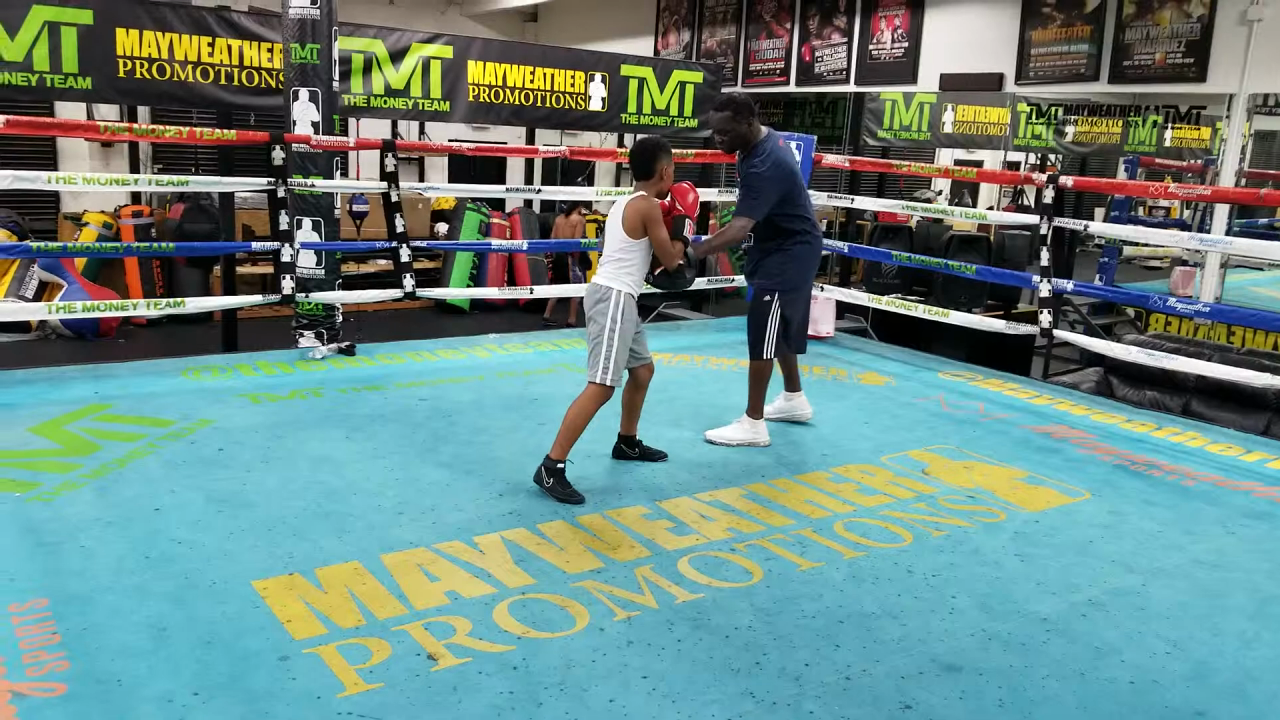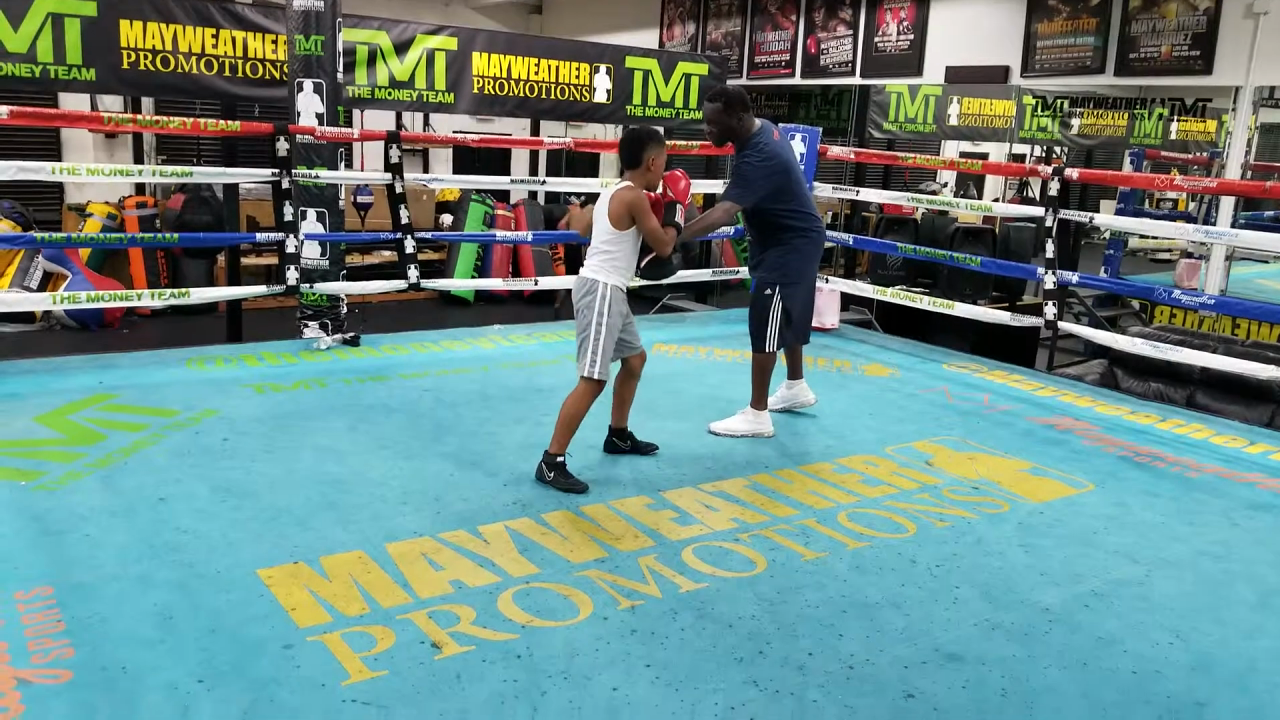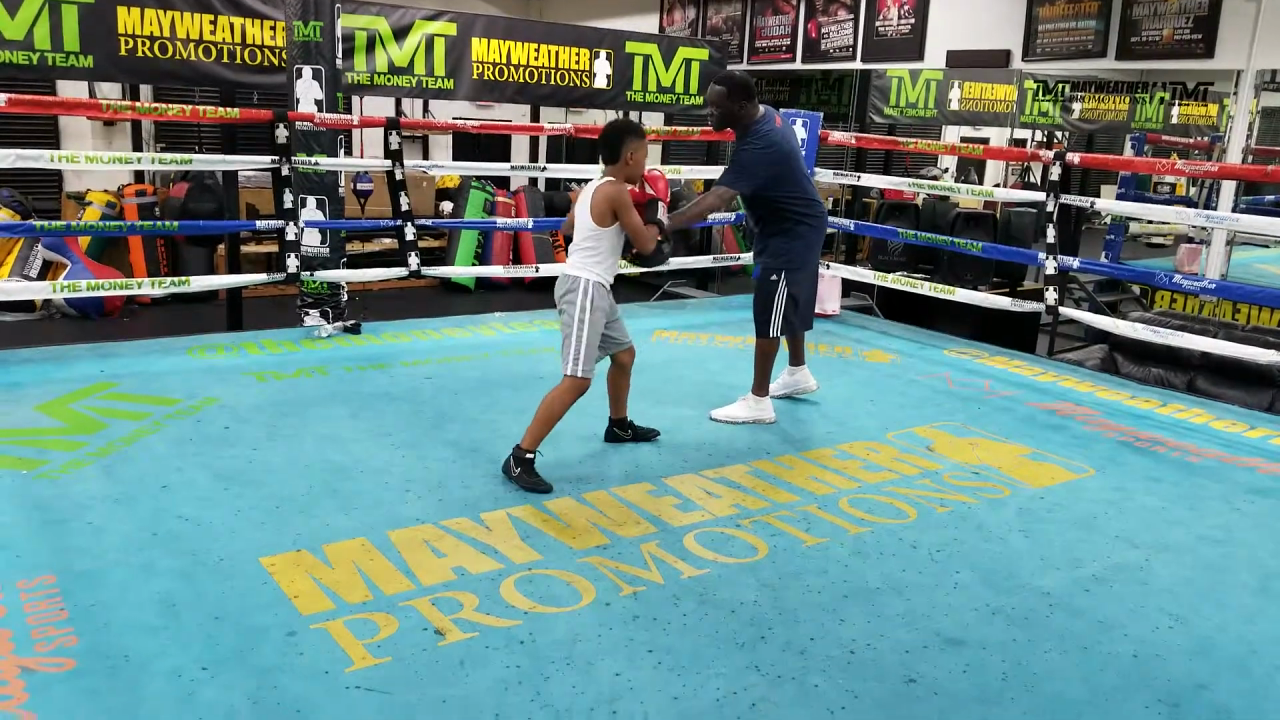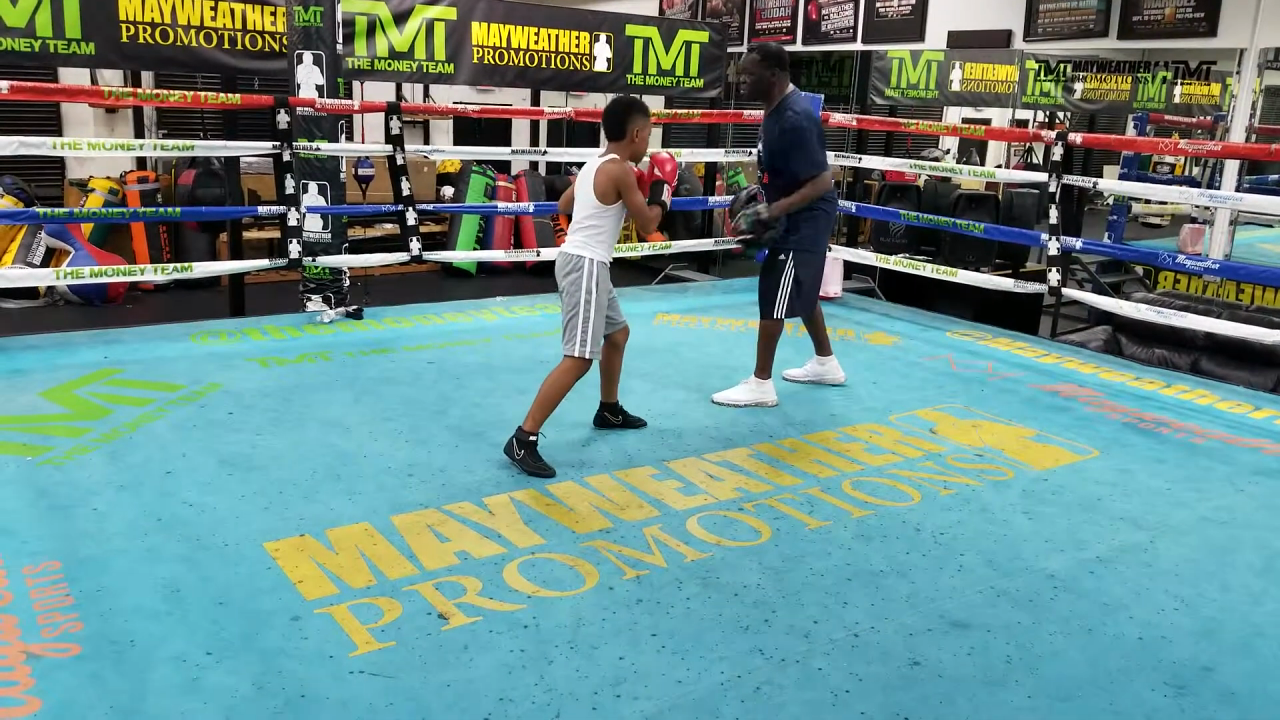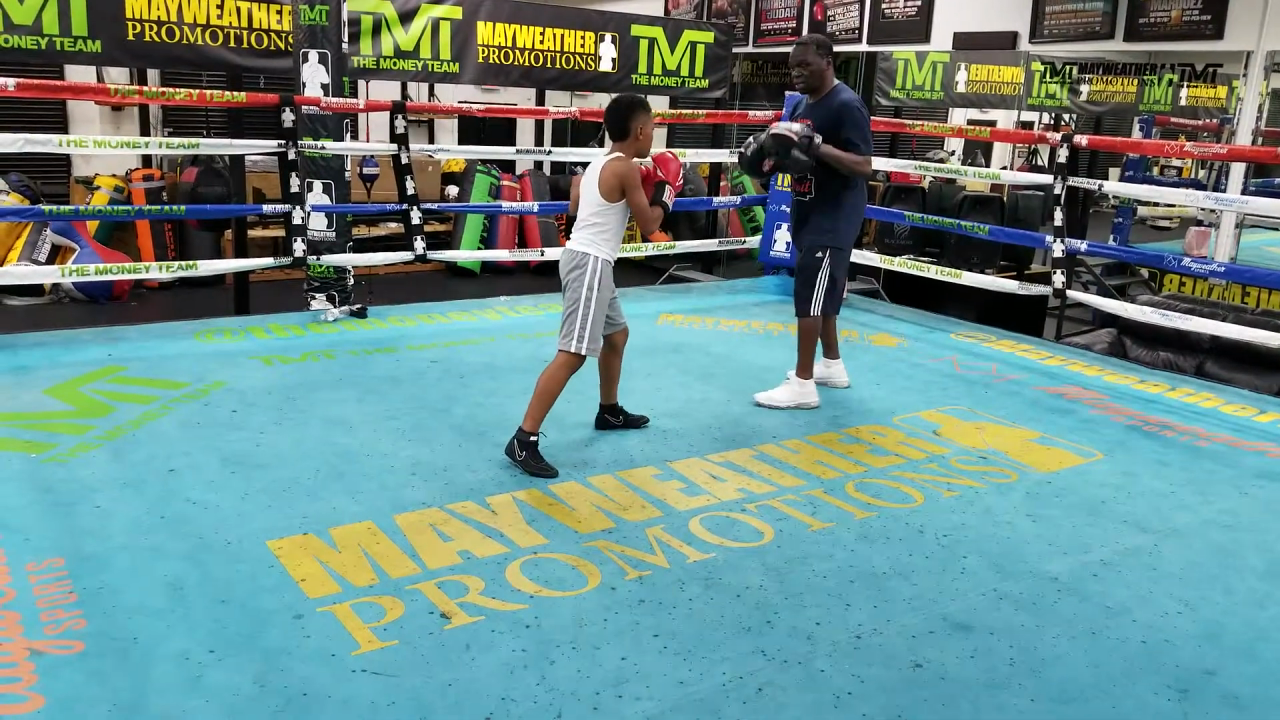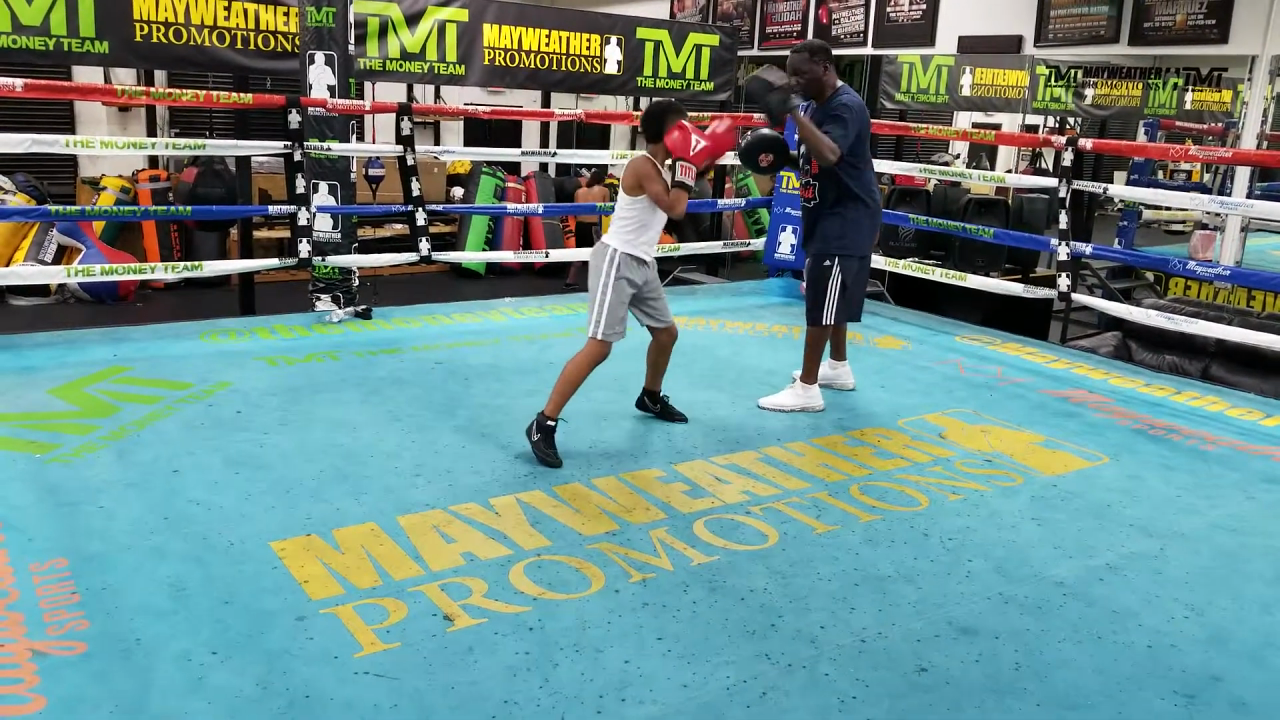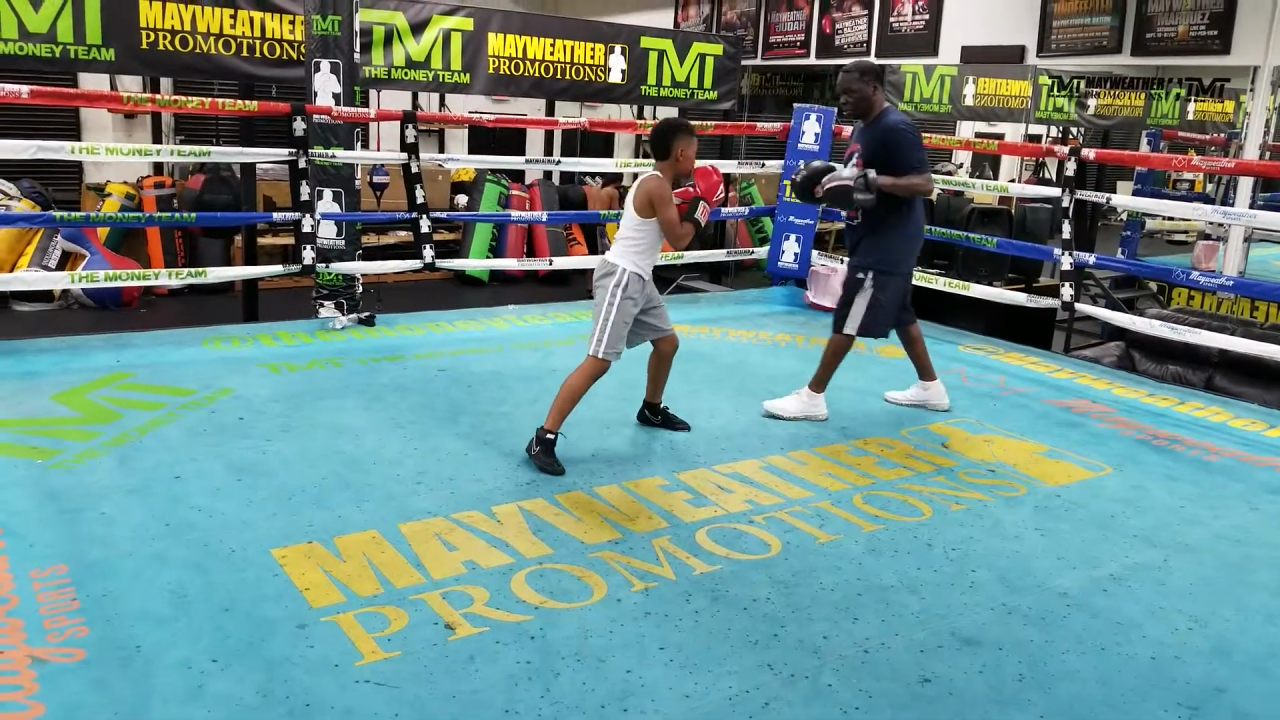
dt=0.5s
person 1, frame 1
left shoulder: (625, 203)
right shoulder: (648, 206)
right elbow: (669, 260)
right wrist: (684, 220)
left hip: (616, 297)
right hip: (613, 298)
left knee: (643, 369)
right knee: (601, 386)
left ankle: (627, 443)
right ankle: (551, 467)
person 1, frame 2
left shoulder: (612, 193)
right shoulder: (634, 197)
left elbow: (581, 229)
right elbow: (663, 247)
right wrist: (675, 206)
left hip: (608, 289)
right hip: (601, 290)
left knee: (635, 359)
right knee: (593, 380)
left ankle: (618, 436)
right ankle: (551, 463)
person 1, frame 3
left shoulder: (594, 188)
right shoulder: (617, 192)
left elbow: (567, 228)
right elbow: (646, 246)
right wrist: (658, 206)
left hip: (594, 287)
right hip: (584, 287)
left knee: (625, 354)
right knee: (577, 379)
left ankle: (620, 426)
right ankle: (520, 458)
person 1, frame 4
left shoulder: (593, 165)
right shoulder: (620, 170)
left elbow: (563, 206)
right elbow: (647, 227)
right wrist: (662, 187)
left hip: (586, 263)
right hip: (586, 265)
left knee: (618, 334)
right knee: (579, 358)
left ankle: (609, 410)
right ankle: (523, 440)
person 1, frame 5
left shoulder: (600, 164)
right shoulder: (626, 168)
left elbow: (573, 205)
right elbow: (648, 226)
right wrist: (666, 186)
left hip: (590, 261)
right hip: (590, 263)
left knee: (617, 335)
right knee: (572, 354)
left ankle: (610, 412)
right ankle: (524, 441)
person 1, frame 6
left shoulder: (657, 166)
right shoulder: (643, 165)
right elbow: (676, 210)
right wrist: (684, 163)
left hip: (640, 263)
right hip: (616, 260)
left knee: (667, 332)
right knee: (598, 347)
left ankle: (651, 397)
right ankle: (543, 426)
person 1, frame 7
left shoulder: (653, 182)
right shoulder: (658, 187)
right elbow: (679, 241)
left wrist: (681, 203)
right wrist: (703, 203)
left hip: (638, 278)
right hip: (621, 277)
left knee: (667, 343)
right knee: (598, 361)
left ankle: (652, 410)
right ankle: (543, 440)
person 2, frame 1
left shoulder: (765, 164)
right shoulder: (764, 141)
left elbow: (739, 227)
left wrist: (692, 252)
left hip: (789, 252)
right hip: (782, 247)
left knee: (762, 332)
right knee: (781, 327)
left ankle: (753, 424)
right ankle: (794, 399)
person 2, frame 2
left shoulder: (759, 157)
right shoulder: (763, 129)
left elbow: (722, 213)
left wrist: (673, 237)
left hip: (790, 245)
right hip: (791, 238)
left knee: (764, 324)
right knee: (786, 316)
left ankle: (757, 415)
right ankle: (796, 387)
person 2, frame 3
left shoulder: (760, 145)
right shoulder: (765, 117)
left elbow: (718, 199)
left wrist: (667, 224)
left hip: (794, 231)
right hip: (792, 225)
left knee: (769, 311)
right knee: (788, 304)
left ankle: (758, 401)
right ankle: (798, 373)
person 2, frame 4
left shoulder: (794, 119)
right shoulder: (778, 107)
left elbow: (820, 183)
left wrist: (769, 212)
right wrist: (761, 202)
left hip: (805, 218)
right hip: (799, 218)
left knee: (774, 295)
right knee: (800, 290)
left ankle: (761, 384)
right ankle: (825, 362)
person 2, frame 5
left shoulder: (847, 104)
right shoulder: (802, 105)
left elbow: (864, 167)
left wrist: (816, 145)
right wrist: (774, 156)
left hip: (835, 214)
right hip: (809, 211)
left knee: (810, 296)
right knee: (819, 293)
left ankle: (803, 384)
right ankle: (832, 365)
person 2, frame 6
left shoulder: (846, 105)
right shoulder: (816, 105)
left elbow: (829, 155)
left wrist: (792, 110)
left hip: (849, 217)
right hip: (827, 214)
left knee: (822, 298)
right knee: (831, 296)
left ankle: (807, 389)
right ankle: (838, 367)
person 2, frame 7
left shoulder: (897, 128)
right shoulder: (863, 128)
left elbow: (924, 185)
left wrist: (872, 180)
right wrist: (830, 186)
left hip: (891, 236)
right hip: (874, 234)
left knee: (851, 315)
right knee: (896, 310)
left ankle: (812, 397)
right ankle: (931, 387)
